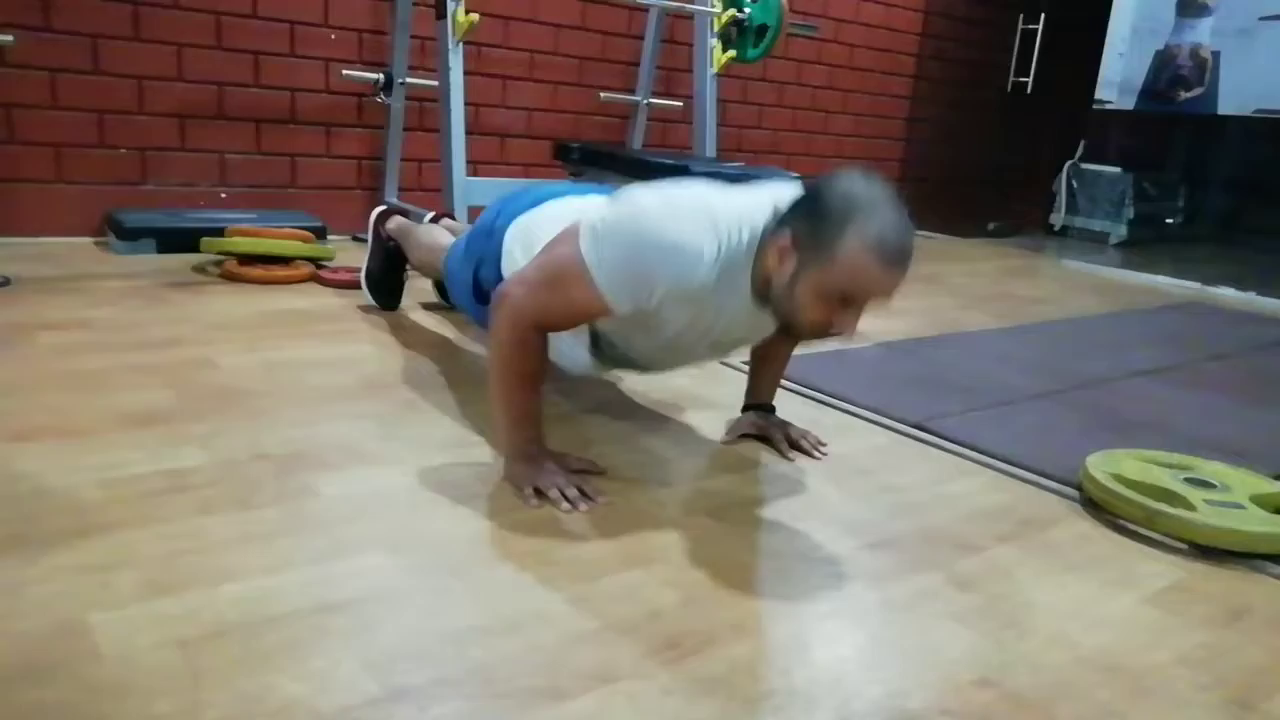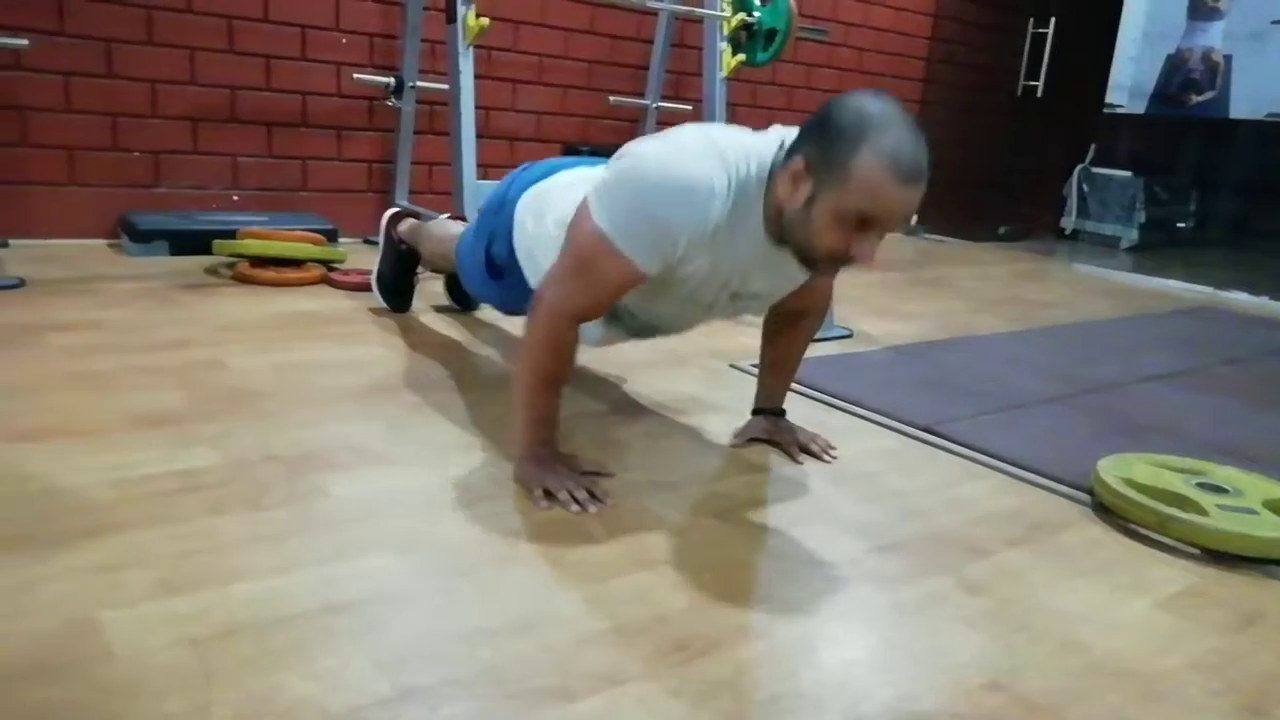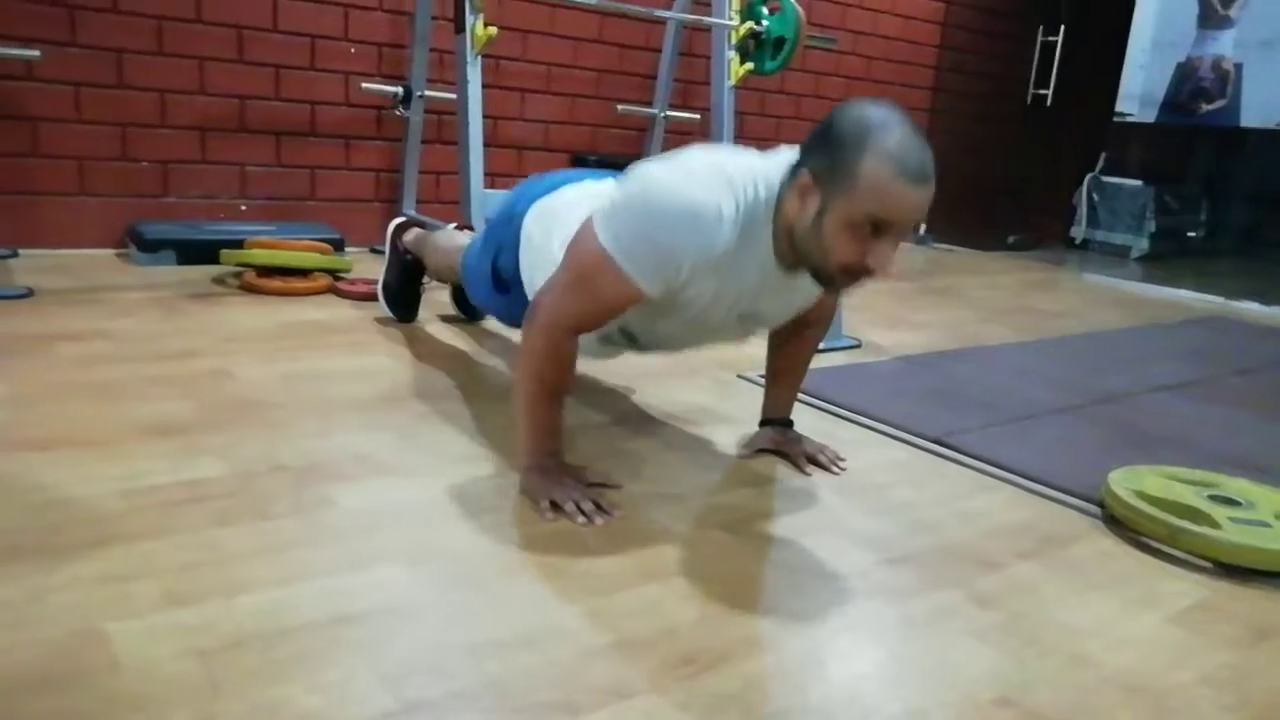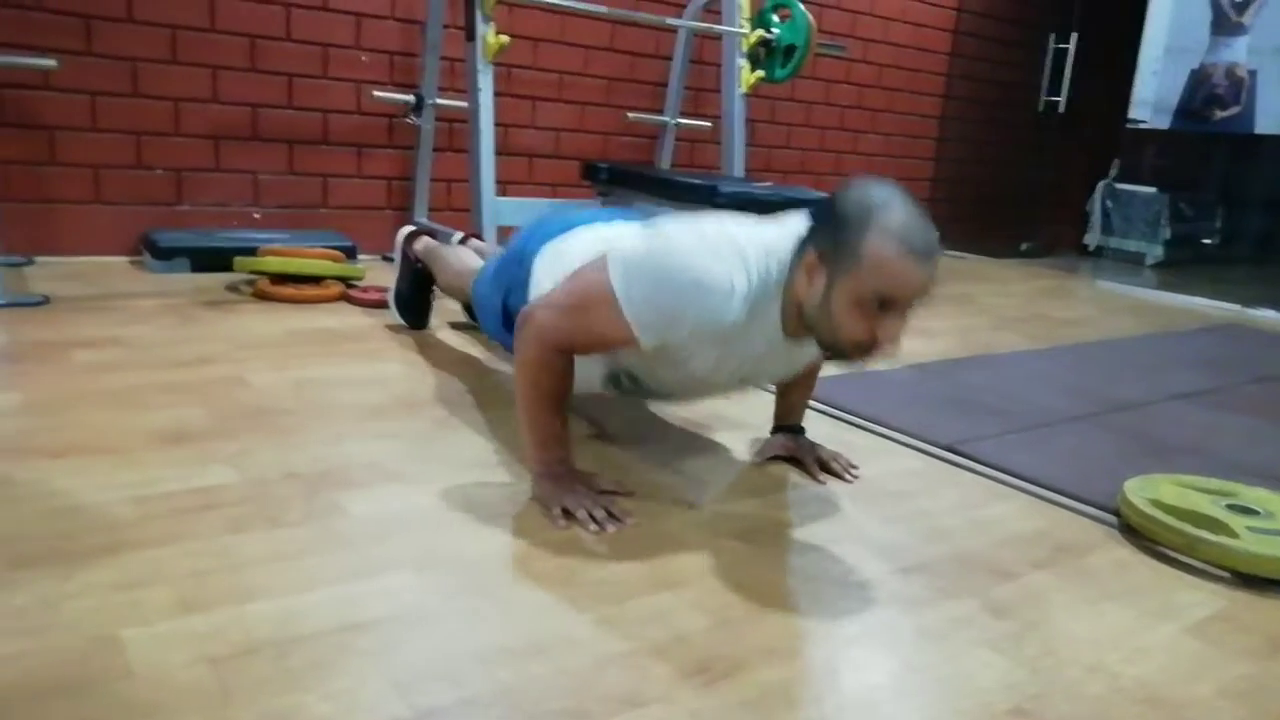
dt=0.2s
person 1, frame 1
left shoulder: (819, 250)
right shoulder: (674, 245)
left elbow: (783, 321)
right elbow: (516, 306)
left wrist: (759, 408)
right wrist: (522, 454)
left hip: (596, 227)
right hip: (527, 238)
right knee: (453, 267)
left ankle: (448, 224)
right ankle: (395, 231)
person 1, frame 2
left shoulder: (830, 209)
right shoulder: (680, 188)
left elbow: (798, 310)
right elbow: (557, 310)
left wrist: (769, 412)
right wrist: (535, 452)
left hip: (611, 217)
right hip: (536, 213)
right knee: (466, 261)
left ankle: (453, 225)
right ankle: (406, 232)
person 1, frame 3
left shoulder: (835, 236)
right shoulder: (691, 214)
left elbow: (808, 314)
right elbow: (551, 319)
left wrist: (776, 421)
right wrist: (540, 463)
left hip: (616, 218)
right hip: (542, 225)
right knee: (473, 272)
left ankle: (462, 233)
right ankle: (412, 243)
person 1, frame 4
left shoulder: (840, 278)
right shoulder: (710, 287)
right elbow: (541, 328)
left wrist: (788, 424)
right wrist: (549, 468)
left hip: (631, 243)
right hip: (557, 256)
right knee: (483, 287)
left ankle: (473, 244)
right ankle: (423, 250)
